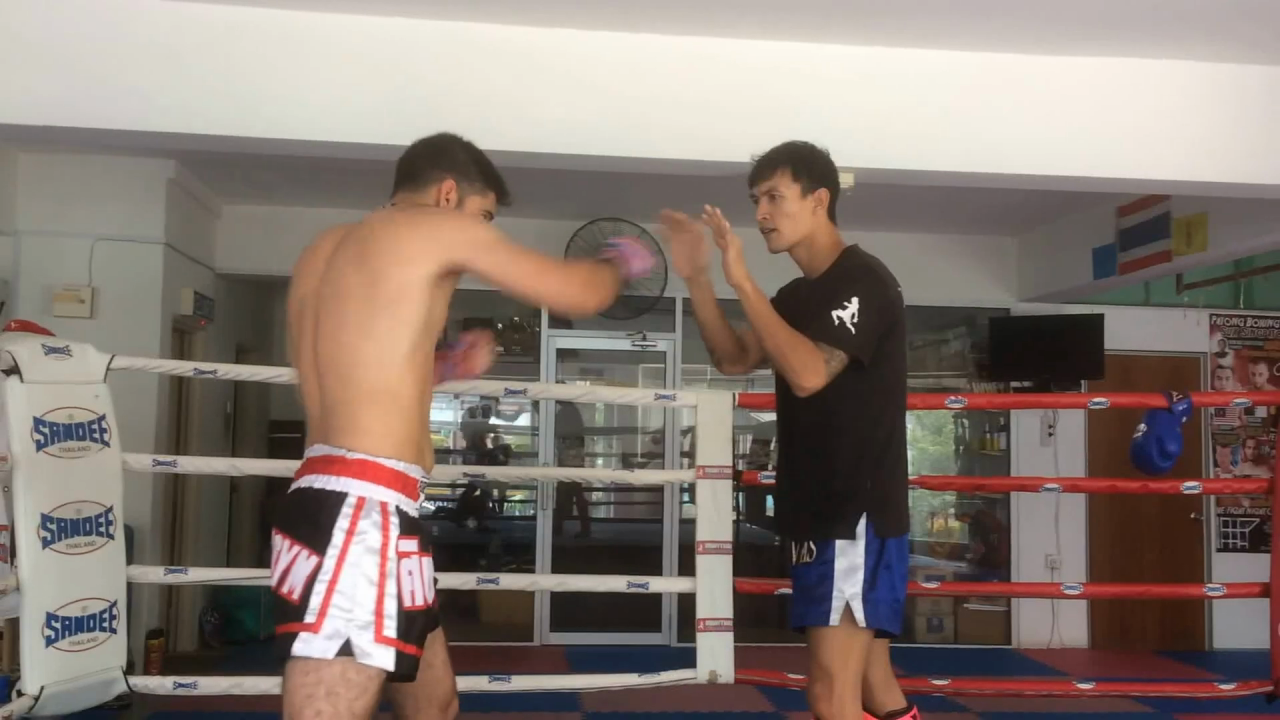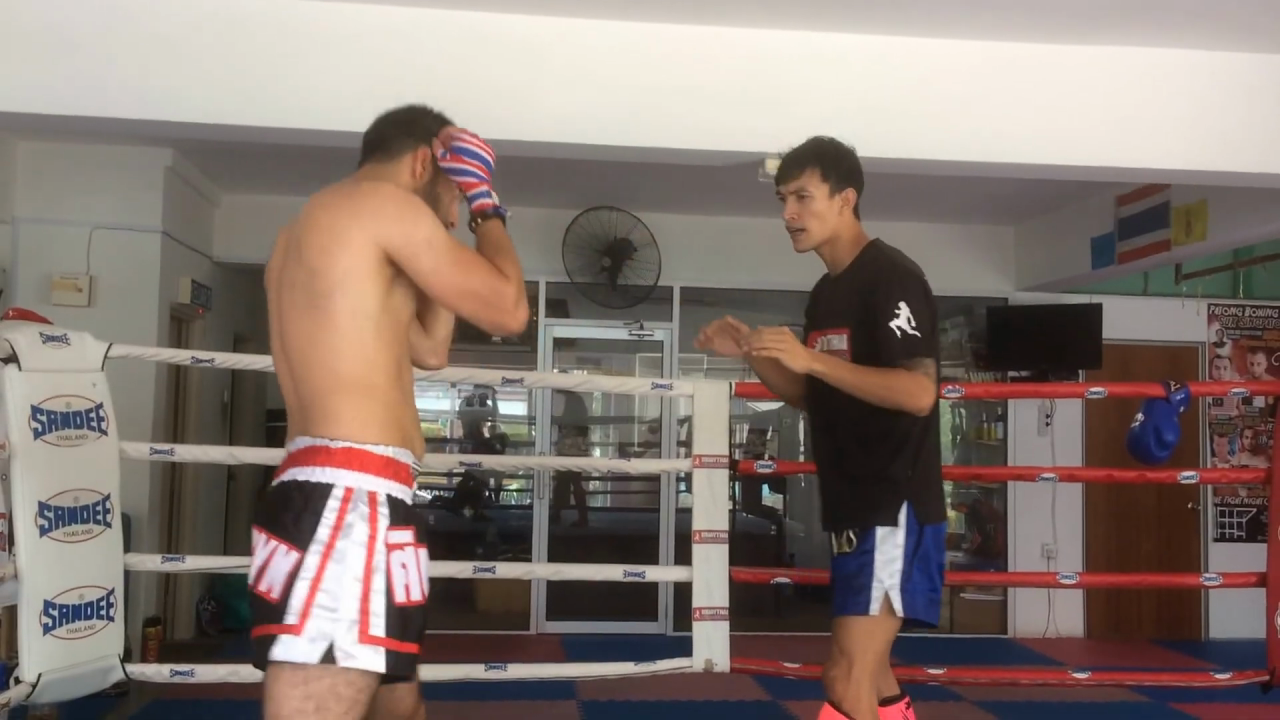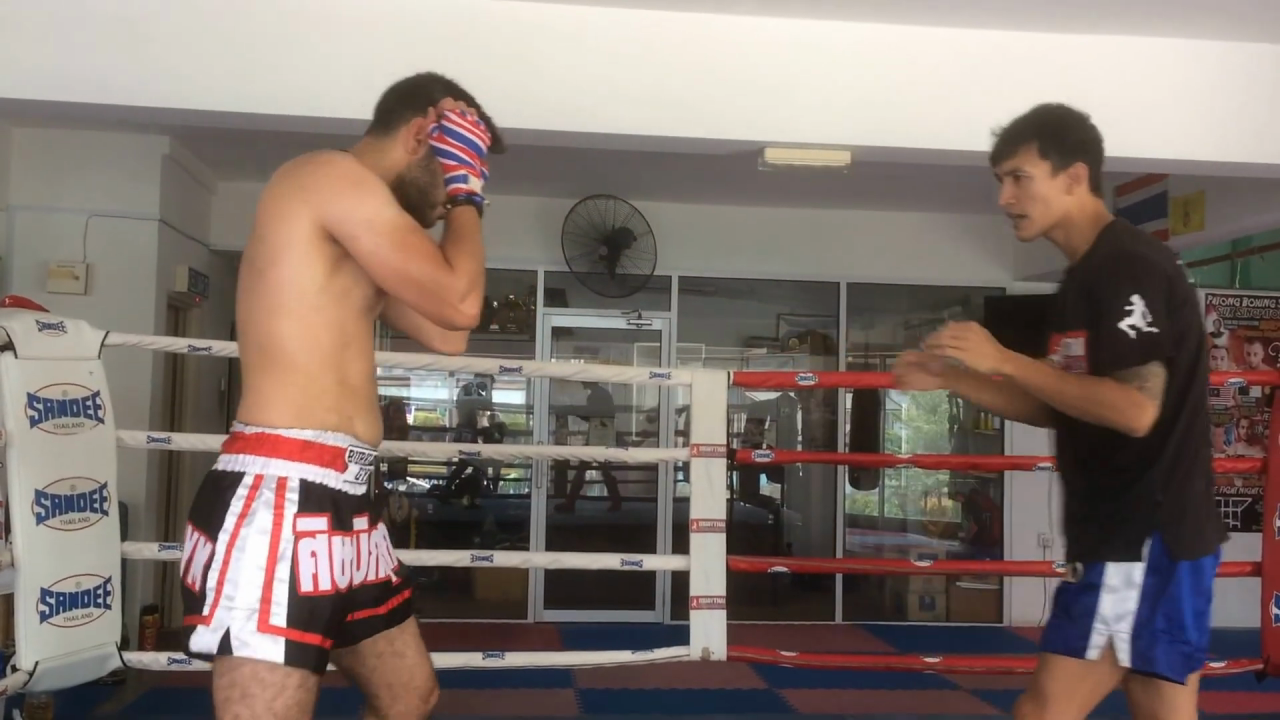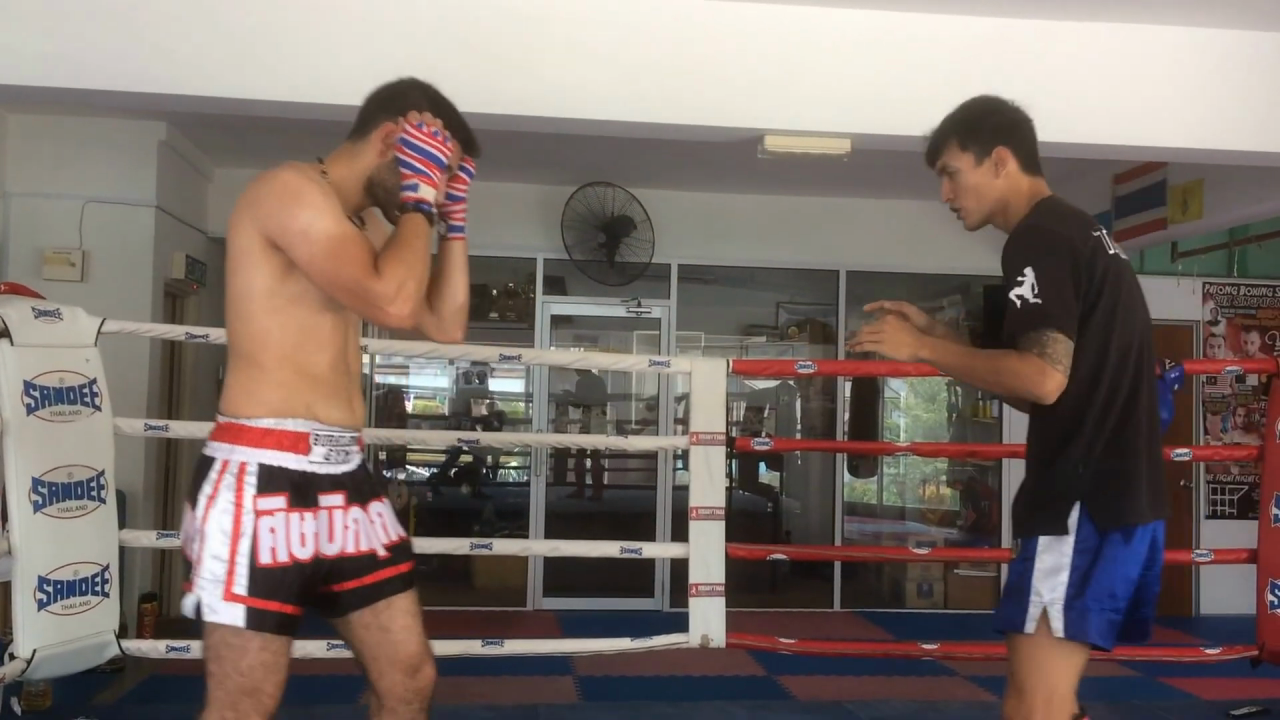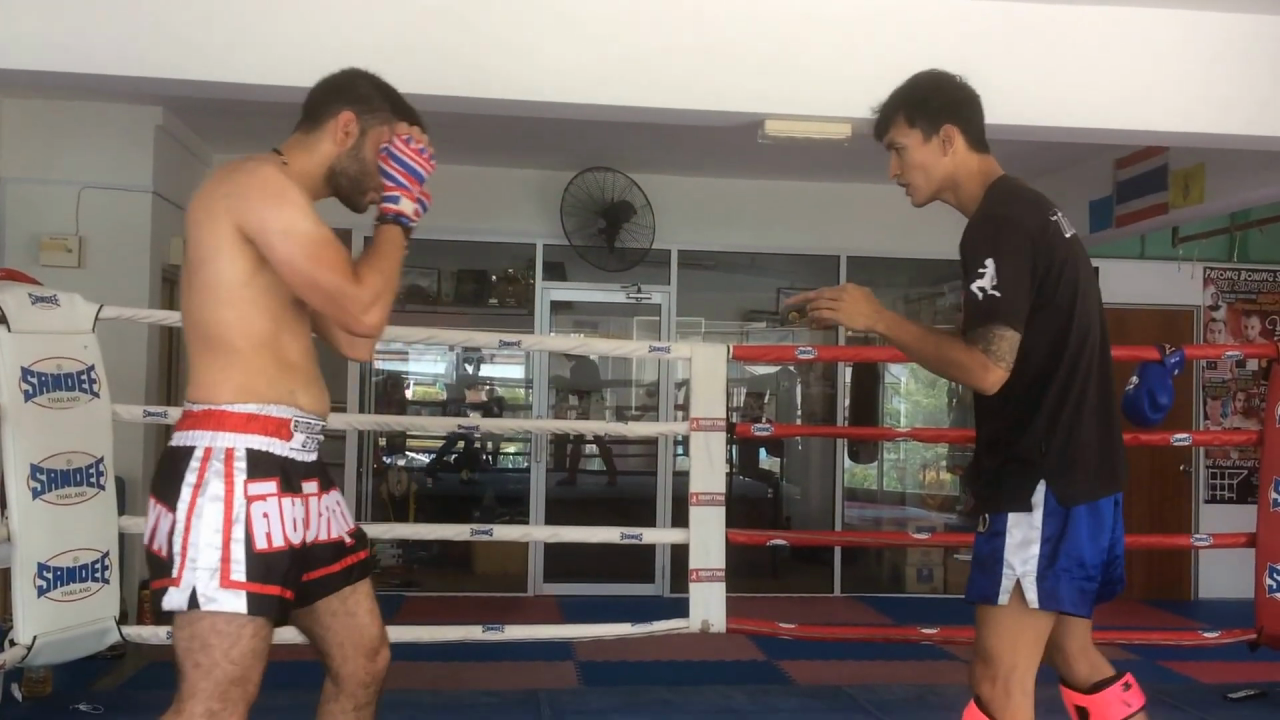
dt=1s
person 1, frame 1
left shoulder: (327, 251)
right shoulder: (432, 228)
right elbow: (575, 293)
left wrist: (442, 370)
right wrist: (624, 260)
left hip: (354, 510)
right hip: (360, 512)
person 1, frame 2
left shoulder: (313, 228)
right shoulder: (384, 204)
left elbow: (428, 348)
right elbow: (508, 310)
left wrist: (443, 243)
right wrist: (484, 203)
left hip: (329, 498)
right hip: (349, 503)
person 1, frame 3
left shoulder: (360, 228)
right shoulder: (336, 175)
left elbow: (445, 336)
right elbow: (458, 304)
left wrist: (457, 204)
right wrist: (464, 189)
left hip: (338, 499)
right hip: (280, 495)
person 1, frame 4
left shoulder: (355, 228)
right shoulder: (290, 189)
left elbow: (446, 325)
right elbow: (392, 302)
left wrist: (450, 214)
right wrist: (420, 196)
left hip: (342, 478)
right hip: (265, 476)
person 1, frame 5
left shoulder: (286, 216)
right shoulder: (259, 182)
left elbow: (356, 344)
right elbow: (360, 310)
left wrist: (398, 228)
right wrist: (396, 206)
left hip: (293, 472)
right hip: (233, 468)
left knee: (363, 663)
person 2, frame 1
left shoulder: (862, 280)
right shoulder: (800, 294)
left elbow: (808, 373)
right elbow: (733, 360)
left wrist: (743, 282)
right wrist: (697, 277)
left hip: (855, 514)
right hip: (825, 511)
person 2, frame 2
left shoulder: (892, 278)
right shoulder: (826, 291)
left elbow: (918, 393)
right elbow: (810, 395)
left wrist: (811, 358)
right wrist: (751, 351)
left hip: (893, 507)
right hip: (856, 505)
person 2, frame 3
left shoulder: (1126, 268)
right shoulder: (1087, 278)
left elbow: (1133, 410)
right elbow: (1055, 408)
left wrist: (1001, 359)
right wrist: (949, 376)
left hip: (1140, 536)
right hip: (1150, 533)
person 2, frame 4
left shoulder: (1038, 242)
right shoulder: (1078, 236)
left elbow: (1041, 379)
left wrist: (923, 350)
right wrist: (934, 335)
left hip: (1082, 503)
right hip: (1119, 498)
person 2, frame 5
left shoulder: (997, 226)
right shoulder: (1030, 214)
left elbow: (986, 368)
right elbow: (985, 350)
left wrist: (878, 319)
right wrist: (867, 318)
left hip: (1041, 479)
right hip: (1079, 474)
right knee: (1070, 654)
